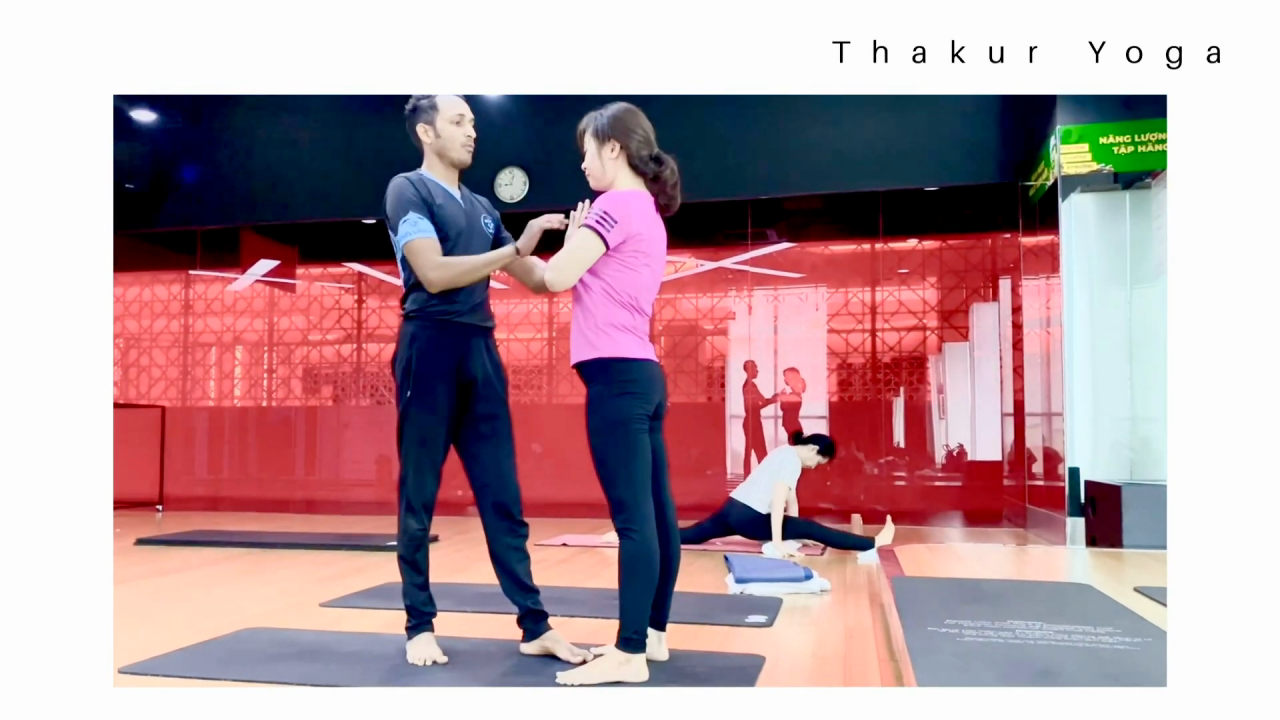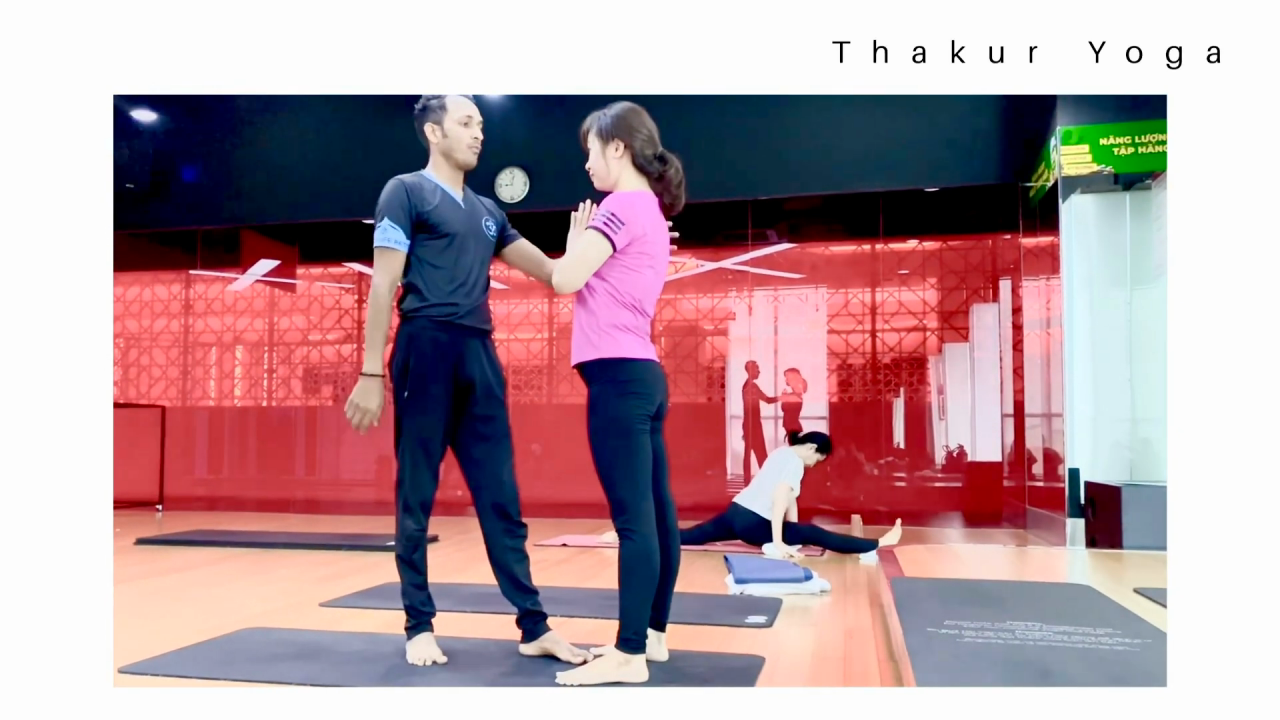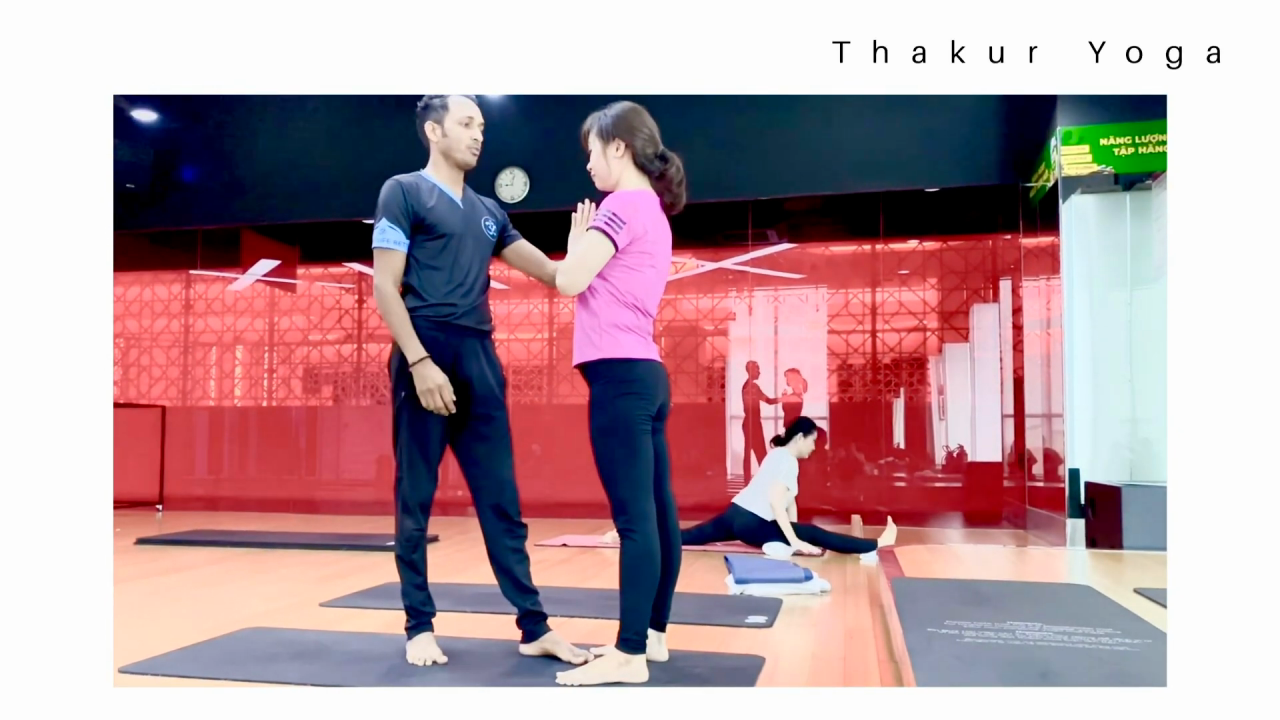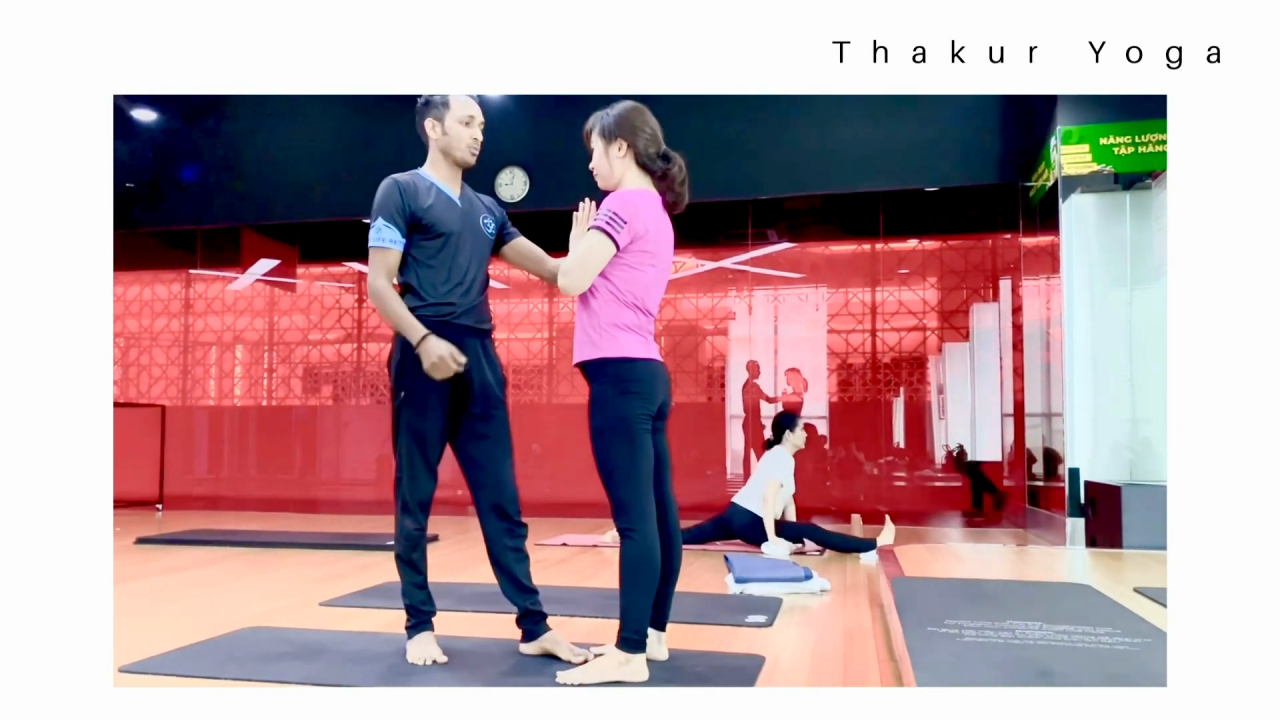
dt=0.5s
person 1, frame 1
left shoulder: (617, 204)
right shoulder: (647, 212)
left elbow: (557, 277)
left wrist: (571, 240)
right wrist: (576, 241)
left hip: (616, 375)
right hip: (640, 374)
left knee: (632, 516)
right knee: (654, 511)
left ankle: (629, 653)
right ankle: (651, 634)
person 1, frame 2
left shoulder: (622, 206)
right shoulder: (651, 212)
left elbow: (566, 280)
left wrist: (576, 239)
right wrist: (584, 243)
left hip: (618, 375)
right hip: (642, 375)
left knee: (633, 517)
right knee: (656, 512)
left ankle: (629, 654)
right ankle: (651, 634)
person 1, frame 3
left shoulder: (623, 205)
right shoulder: (652, 211)
left elbow: (570, 281)
left wrist: (577, 240)
right wrist: (586, 244)
left hip: (619, 374)
right hip: (645, 374)
left knee: (634, 518)
right knee: (657, 512)
left ankle: (629, 654)
right ankle: (651, 634)
person 1, frame 4
left shoulder: (624, 205)
right shoulder: (655, 212)
left elbow: (571, 281)
left wrist: (579, 239)
right wrist: (587, 242)
left hip: (620, 374)
right hip: (646, 373)
left knee: (634, 517)
right knee: (657, 511)
left ankle: (630, 653)
right ankle: (651, 634)
person 2, frame 1
left shoulder: (481, 207)
right shoulder: (408, 189)
left elbow: (538, 280)
right elbow: (434, 274)
right wrist: (517, 246)
left hip: (482, 352)
right hip: (430, 347)
left knee: (503, 496)
right knee: (419, 496)
left ankle: (534, 625)
right ankle: (419, 626)
person 2, frame 2
left shoulder: (487, 211)
right shoulder: (405, 191)
left elbow: (551, 272)
right elbow: (382, 285)
right wrist: (372, 372)
left hip: (480, 355)
right hip: (426, 349)
left knee: (500, 497)
right knee: (416, 498)
left ankle: (533, 626)
right ankle: (419, 626)
person 2, frame 3
left shoulder: (487, 210)
right shoulder: (403, 191)
left elbow: (553, 274)
right elbow: (385, 286)
right wrist: (419, 361)
left hip: (480, 357)
right hip: (426, 353)
left knee: (501, 499)
right knee: (415, 499)
left ankle: (534, 627)
right ankle: (419, 626)
person 2, frame 4
left shoulder: (486, 208)
right shoulder: (400, 190)
left elbow: (550, 269)
right elbow: (378, 283)
right wrist: (423, 341)
left hip: (478, 355)
right hip: (425, 354)
left knee: (500, 497)
right knee: (415, 498)
left ankle: (533, 626)
right ankle: (419, 625)
person 3, frame 1
left shoulder: (786, 452)
right shoulder: (792, 460)
left elbow: (790, 499)
right elbow: (778, 500)
left wrist: (794, 533)
right wrist: (778, 542)
left hip: (733, 509)
right hip: (748, 517)
left knee: (695, 535)
right knee: (811, 529)
right ankle: (873, 543)
person 3, frame 2
left shoulder: (783, 453)
right shoulder: (794, 462)
left elbow: (789, 498)
right elbow: (779, 499)
left wrist: (793, 534)
right wrist: (778, 542)
left hip: (736, 513)
right hip: (751, 522)
left knee: (694, 536)
right knee: (814, 534)
person 3, frame 3
left shoulder: (780, 454)
right shoulder: (788, 461)
left elbow: (788, 499)
right elbow: (776, 500)
left wrist: (795, 535)
right wrist: (794, 539)
left hip: (736, 515)
right hip: (751, 524)
left knee: (690, 537)
right knee: (814, 535)
right ankle: (876, 544)
person 3, frame 4
left shoulder: (777, 454)
right shoulder: (783, 458)
left elbow: (787, 499)
right elbow: (769, 496)
left wrist: (793, 535)
right wrist: (774, 538)
left hip: (735, 515)
right hip: (749, 522)
left knee: (685, 536)
right knee: (813, 533)
right ankle: (875, 543)
